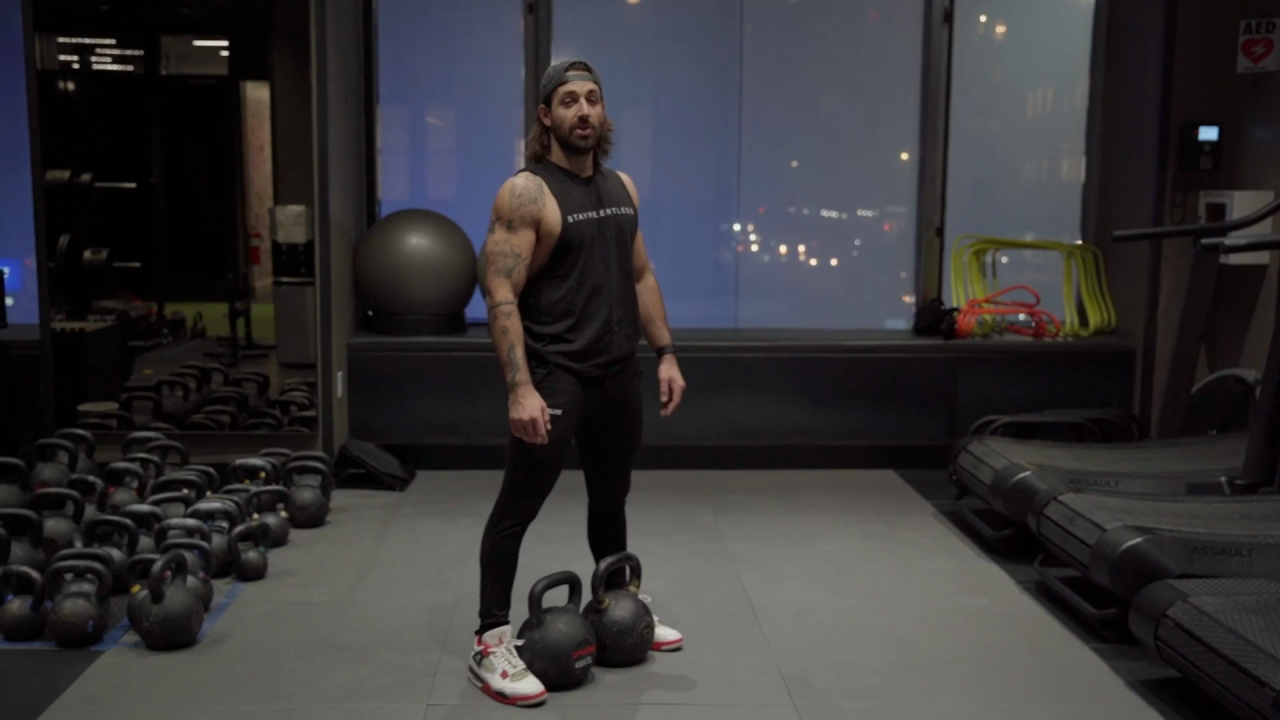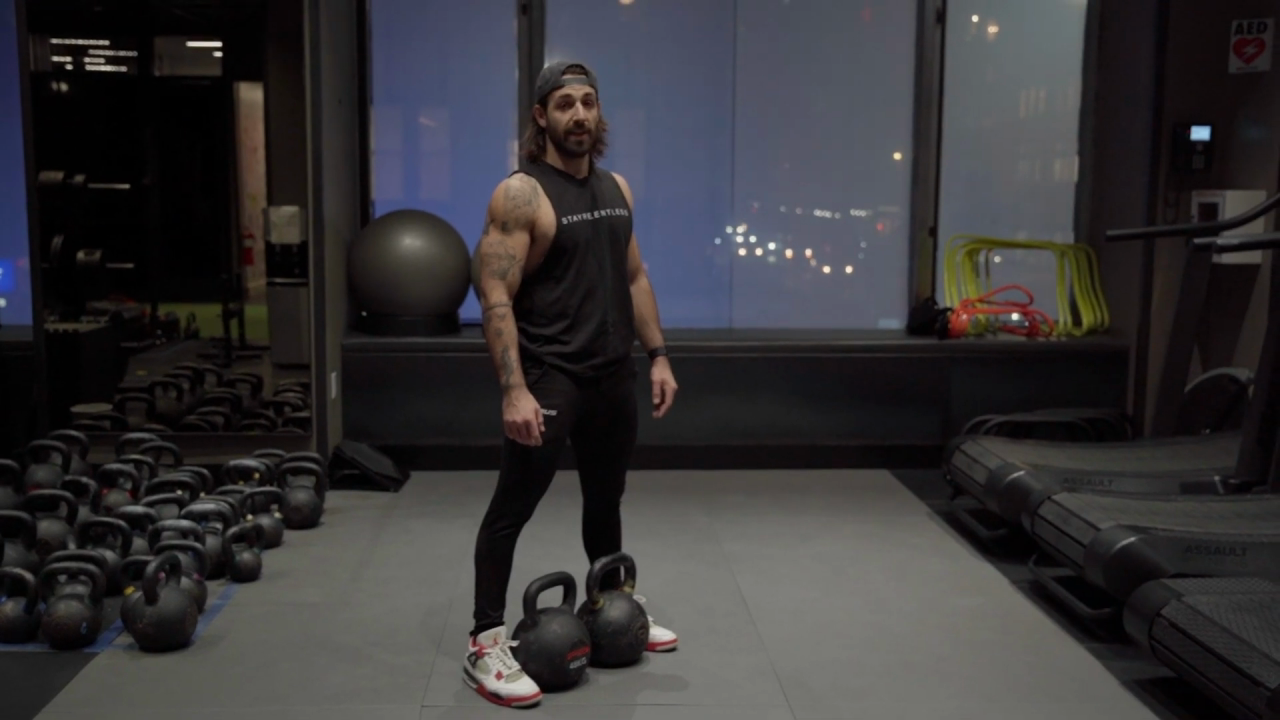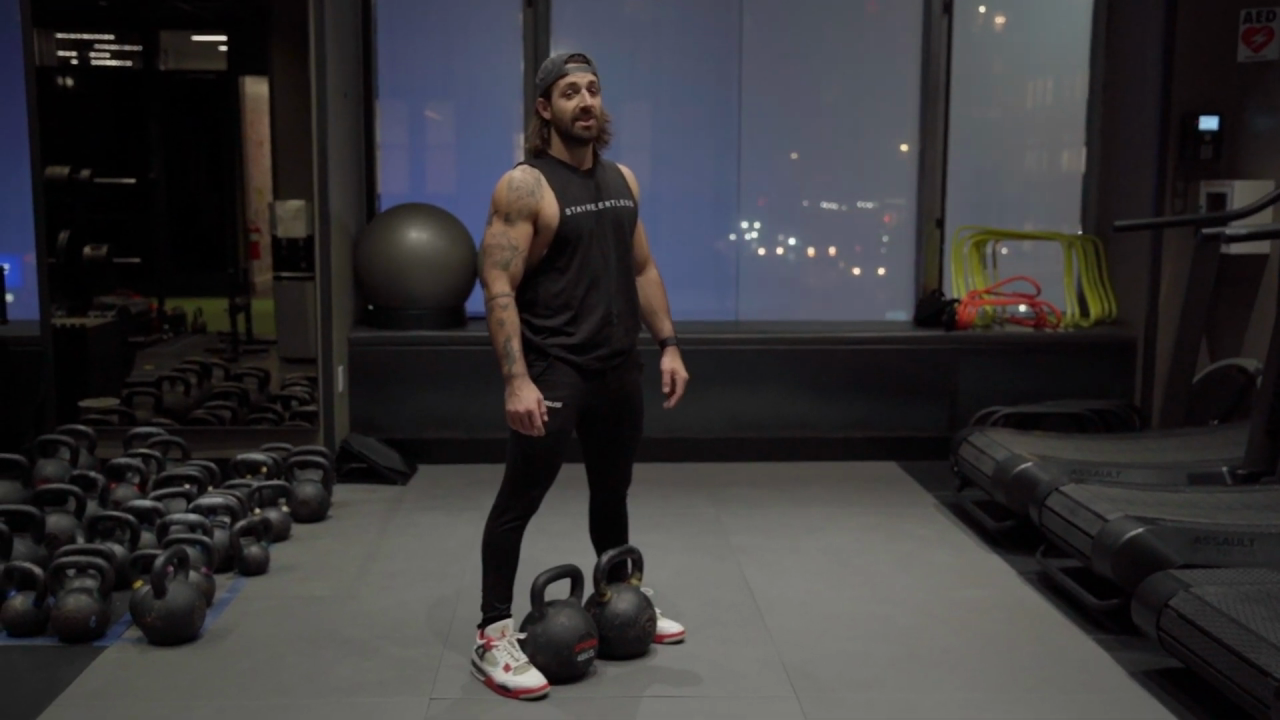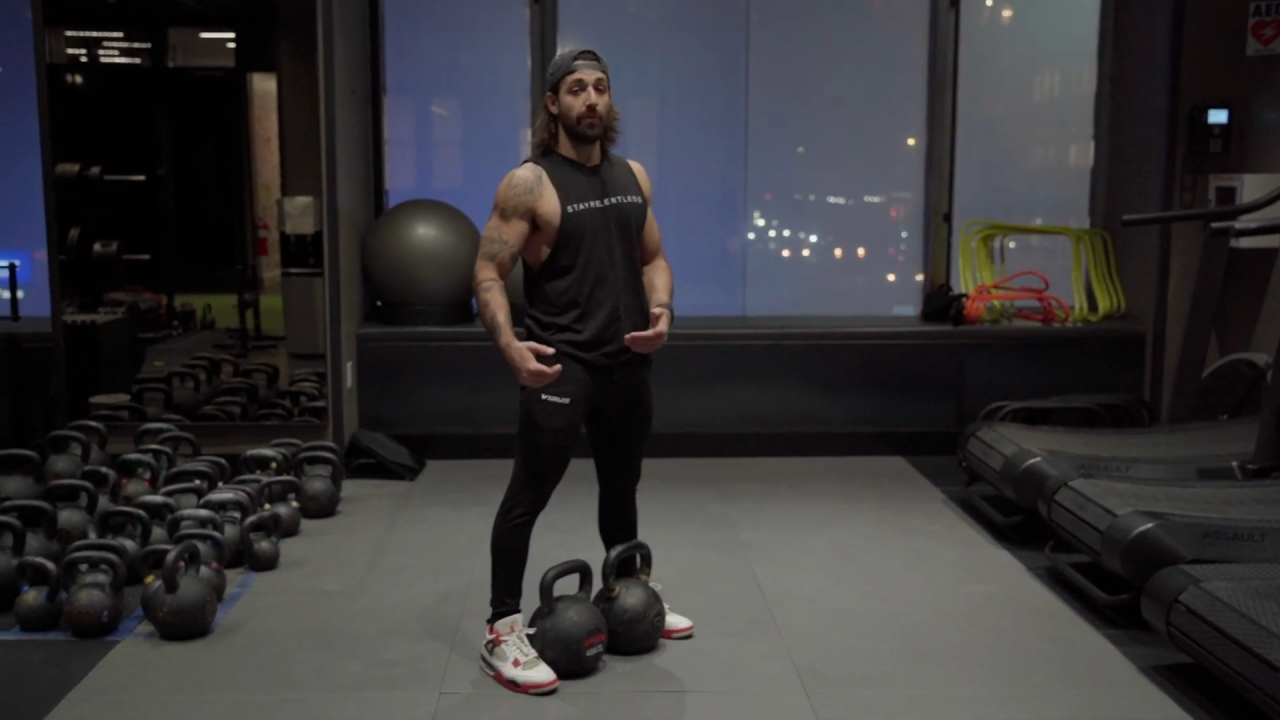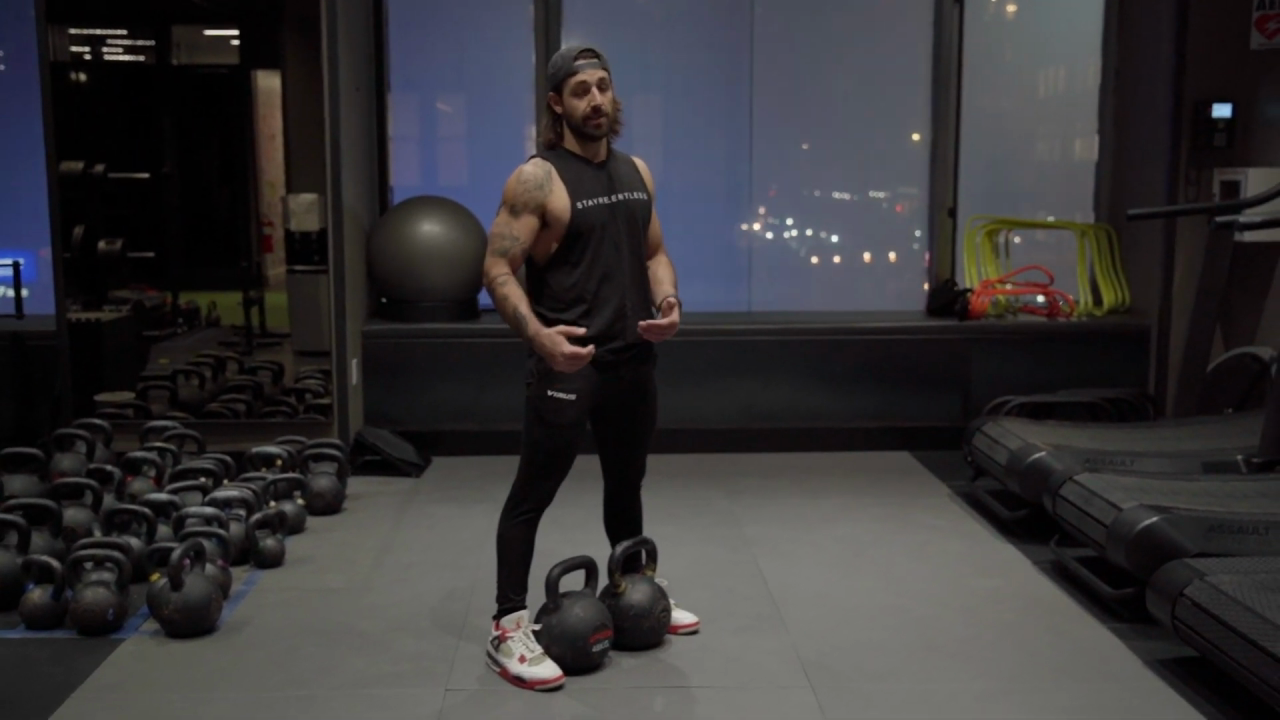
dt=1s
person 1, frame 1
left shoulder: (621, 186)
right shoulder: (525, 192)
left elbow: (640, 275)
right elbow: (500, 294)
left wrist: (665, 353)
right wrist: (520, 386)
left hip: (618, 373)
right hip: (554, 377)
left knee: (610, 499)
right knee: (517, 508)
right ankle: (490, 643)
person 1, frame 2
left shoulder: (616, 188)
right shoulder: (520, 195)
left elbow: (634, 277)
right elbow: (496, 297)
left wrist: (658, 356)
right wrist: (514, 390)
left hip: (613, 375)
right hip: (550, 378)
left knee: (606, 499)
right knee: (512, 509)
right ankle: (485, 644)
person 1, frame 3
left shoulder: (622, 179)
right shoulder: (523, 186)
left elbow: (642, 268)
right elbow: (498, 288)
left wrist: (668, 344)
right wrist: (516, 378)
left hip: (618, 366)
right hip: (554, 370)
left knee: (612, 490)
right knee: (518, 501)
right ankle: (492, 636)
person 1, frame 4
left shoulder: (633, 175)
right shoulder: (529, 183)
left elbow: (652, 257)
right elbow: (488, 271)
left wrist: (662, 309)
right wrist: (509, 343)
left hip: (629, 361)
right hip: (561, 366)
left knee: (622, 486)
right knee: (528, 496)
right ankle: (502, 633)
person 1, frame 5
left shoulder: (636, 171)
right shoulder: (536, 179)
left elbow: (653, 252)
right elbow: (498, 268)
left wrist: (667, 299)
right wrist: (537, 335)
left hip: (632, 357)
right hip: (568, 362)
left knee: (626, 481)
right knee: (533, 492)
right ankle: (508, 627)
